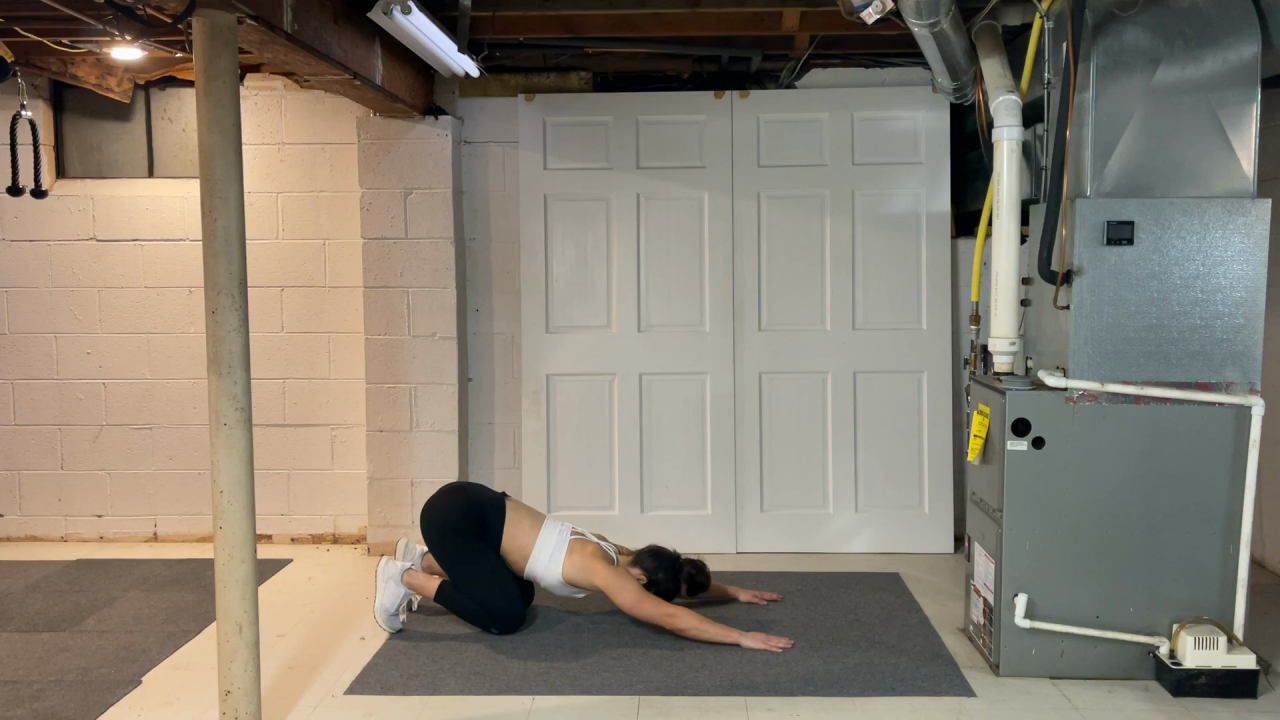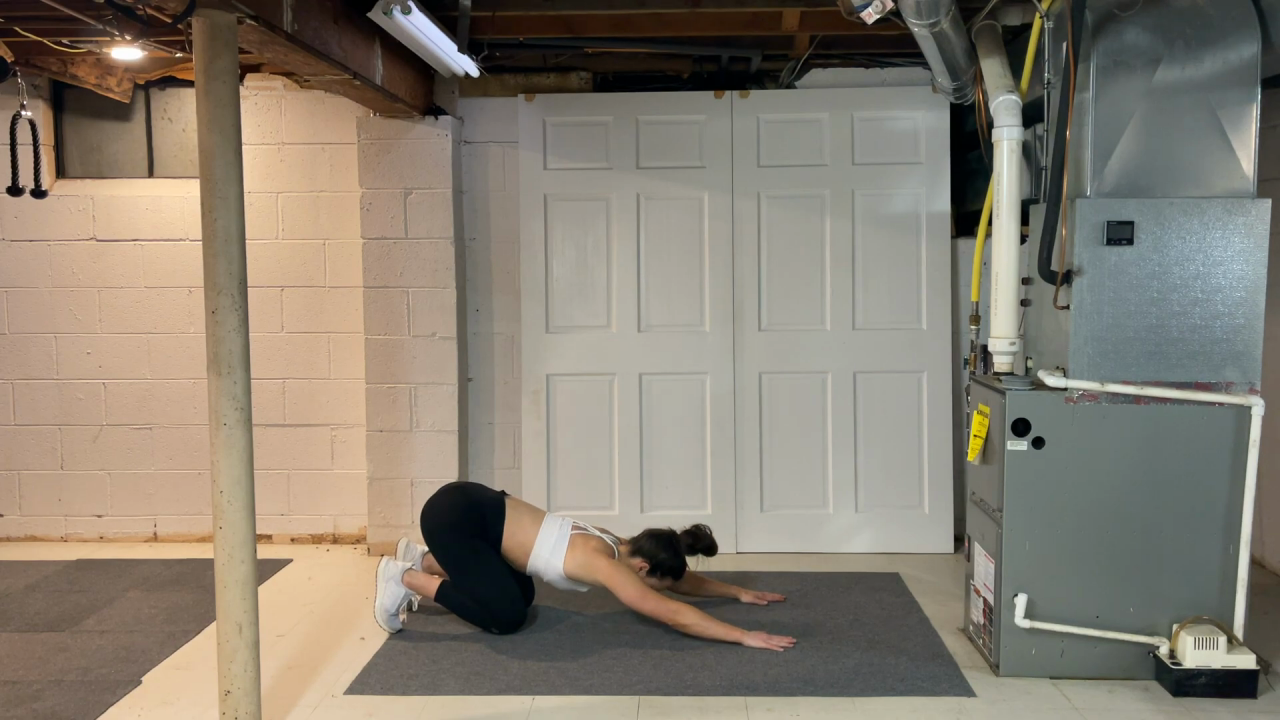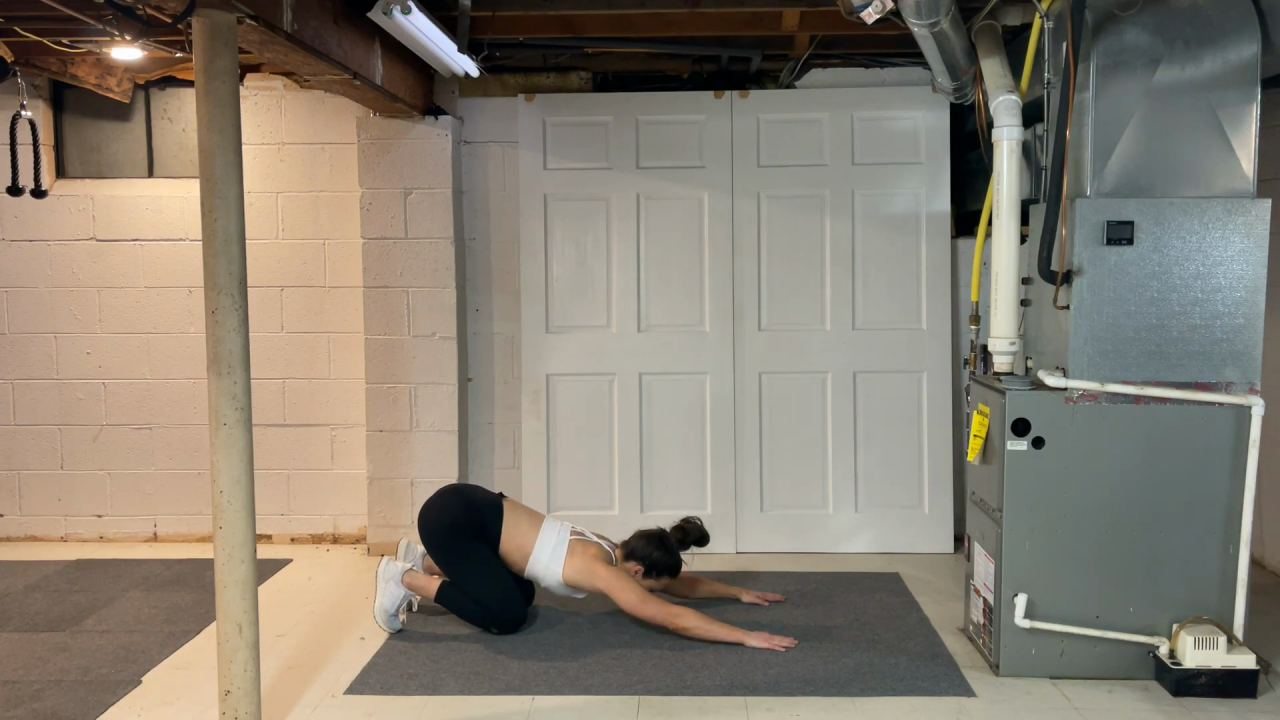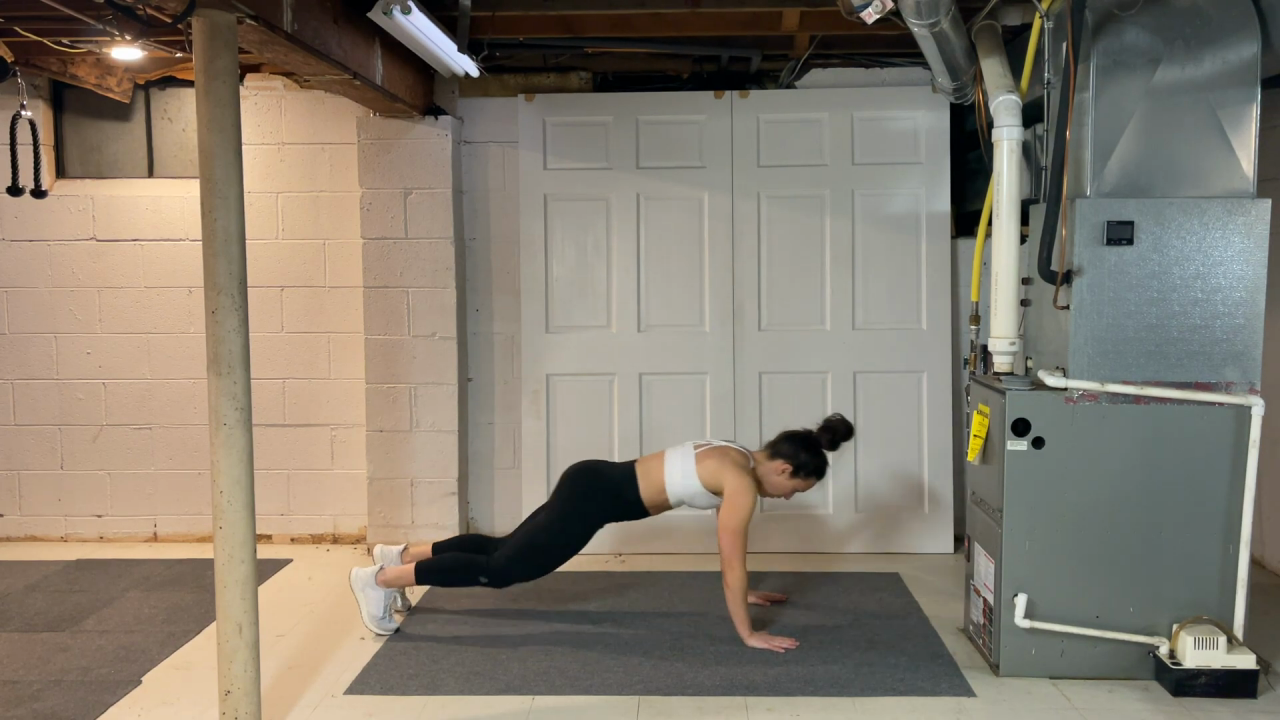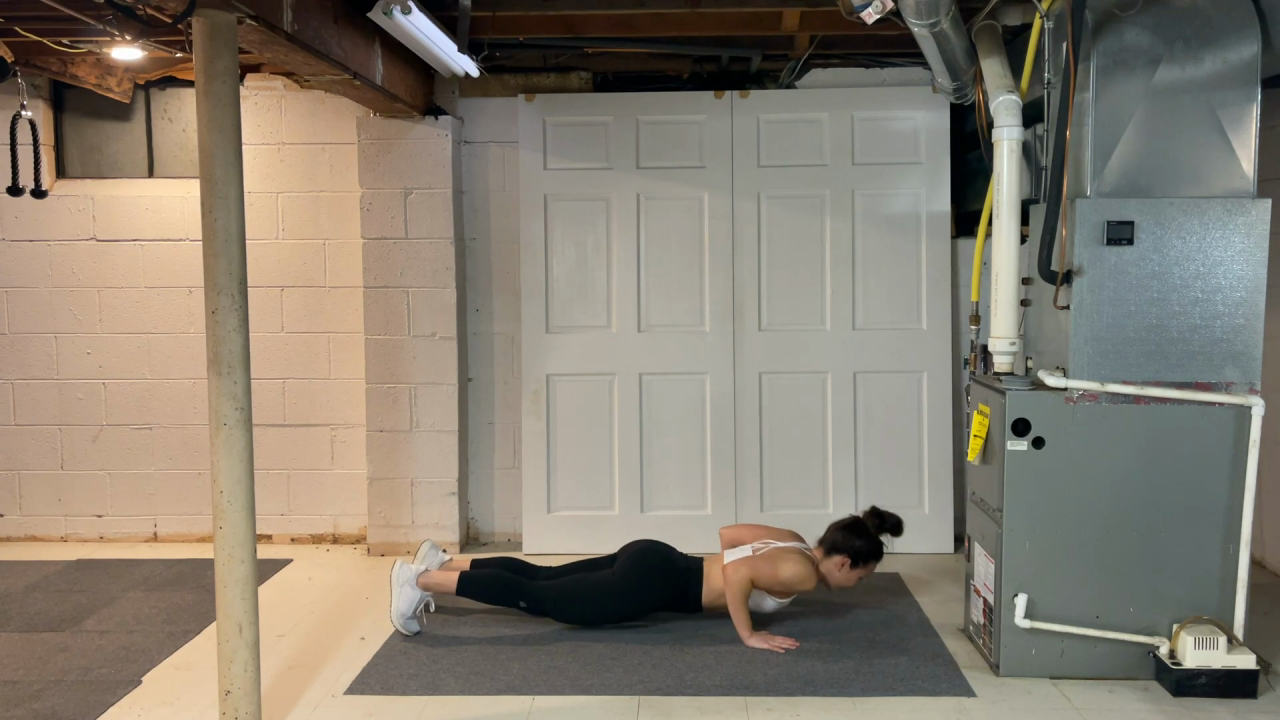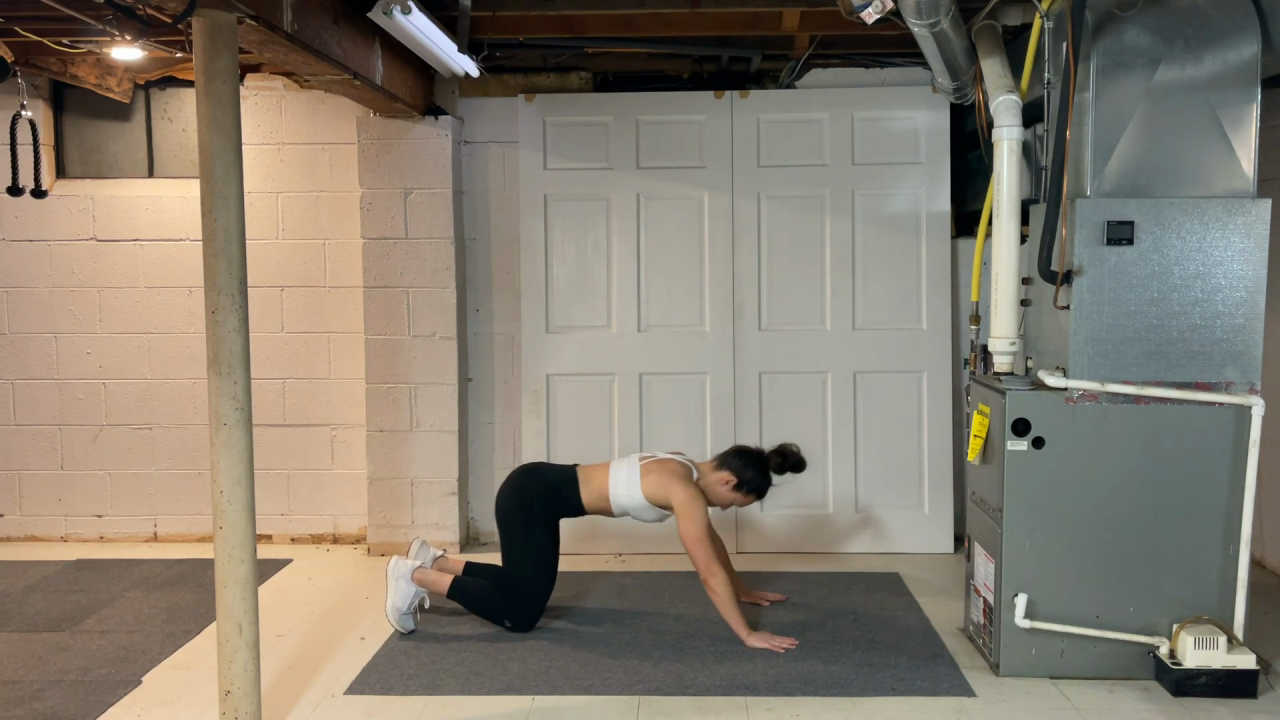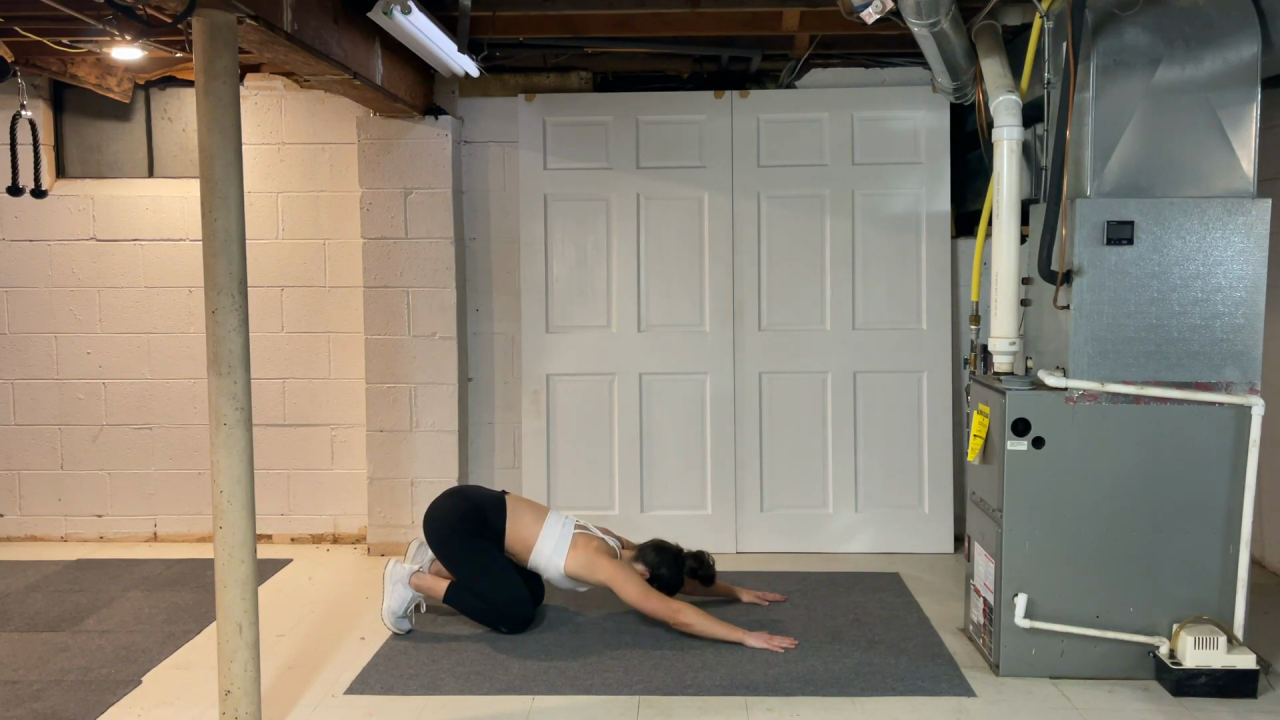
dt=0.7s
person 1, frame 1
left shoulder: (616, 555)
right shoulder: (606, 572)
left elbow: (680, 583)
right elbow: (672, 618)
left wrist: (737, 592)
right wrist: (743, 637)
left hip: (476, 508)
right hip: (455, 514)
left knee: (521, 596)
right knee: (505, 617)
left ankle: (423, 559)
right ankle: (404, 577)
person 1, frame 2
left shoulder: (617, 547)
right shoulder: (607, 565)
left elbow: (680, 578)
right elbow: (676, 614)
left wrist: (740, 593)
right wrist: (746, 636)
left hip: (476, 507)
right hip: (454, 515)
left knee: (521, 595)
right knee: (507, 617)
left ankle: (424, 560)
right ankle: (405, 578)
person 1, frame 3
left shoulder: (615, 554)
right shoulder: (602, 571)
left elbow: (681, 582)
right elbow: (675, 617)
left wrist: (740, 593)
right wrist: (747, 636)
left hip: (474, 509)
right hip: (450, 517)
left knee: (521, 596)
right knee: (506, 617)
left ankle: (424, 560)
right ankle: (405, 578)
person 1, frame 4
left shoulder: (740, 460)
right shoulder: (743, 480)
left elbow: (729, 536)
right elbow: (731, 564)
left wrist: (748, 593)
right wrist: (750, 635)
left hip: (595, 482)
right hip: (595, 494)
left knee: (505, 550)
right knee: (501, 568)
left ankle: (401, 554)
right ankle: (380, 579)
person 1, frame 5
left shoulder: (790, 541)
right shoulder: (800, 571)
left elbow: (727, 532)
right elbow: (735, 578)
left wrist: (755, 599)
right wrist: (750, 635)
left hip: (651, 561)
right hip: (652, 583)
left knee: (542, 577)
right knee: (535, 598)
left ankle: (441, 563)
right ankle: (418, 581)
person 1, frame 6
left shoulder: (690, 472)
right shoulder: (687, 491)
left elbow: (708, 539)
right elbow: (710, 571)
left wrist: (742, 591)
right wrist: (747, 634)
left hip: (543, 487)
right hip: (529, 494)
left knee: (522, 591)
right knee: (519, 616)
left ankle: (434, 560)
right ankle: (418, 576)
person 1, frame 7
left shoulder: (624, 549)
right shoulder: (609, 565)
left elbow: (681, 578)
right elbow: (676, 614)
left wrist: (739, 592)
right wrist: (746, 637)
left hip: (475, 510)
right hip: (454, 519)
left knee: (530, 596)
right knee: (514, 616)
left ankle: (432, 564)
right ankle: (412, 581)
